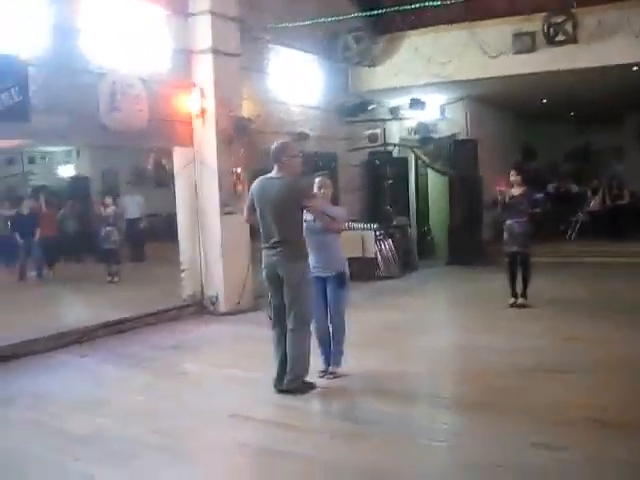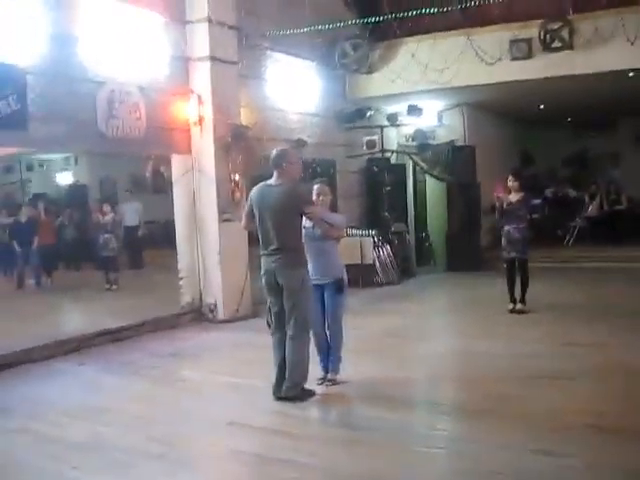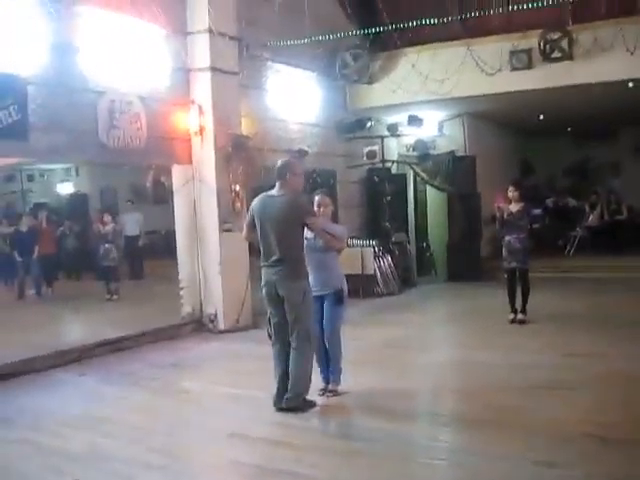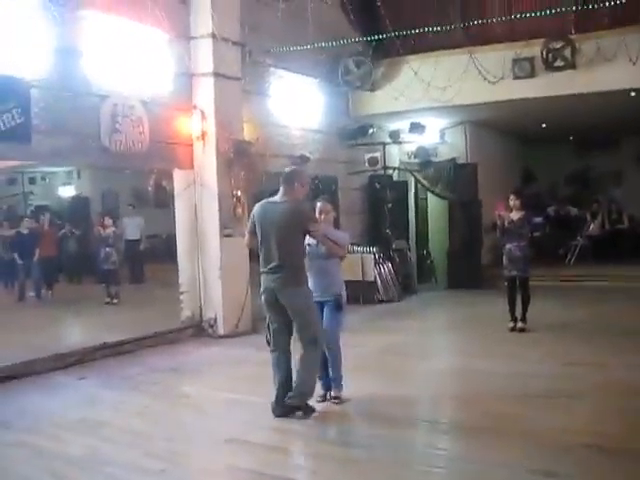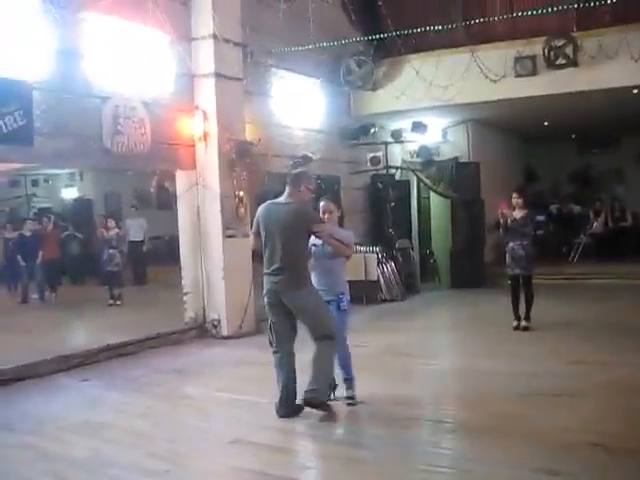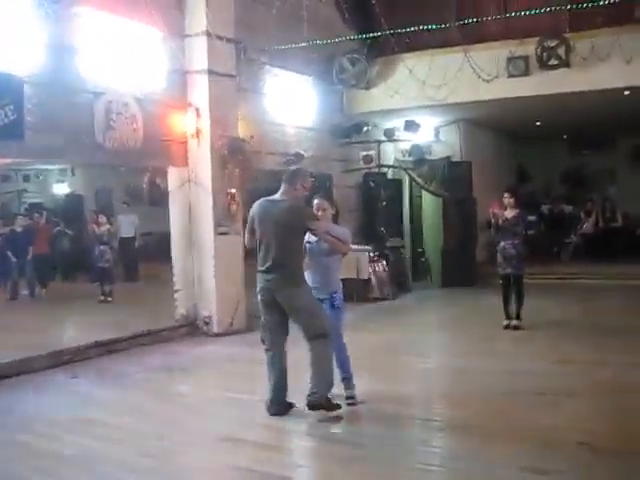
dt=0.1s
person 1, frame 1
left shoulder: (258, 185)
right shoulder: (294, 186)
left elbow: (248, 217)
left hip: (269, 259)
right hip: (293, 259)
left knee: (278, 321)
right knee: (298, 321)
left ankle: (282, 378)
right ankle: (294, 380)
person 1, frame 2
left shoulder: (257, 192)
right shoulder: (294, 192)
left elbow: (246, 224)
left hip: (268, 266)
right hip: (292, 266)
left knee: (278, 327)
right knee: (298, 328)
left ankle: (281, 385)
right ankle: (293, 388)
person 1, frame 3
left shoulder: (258, 203)
right shoulder: (297, 203)
left elbow: (247, 235)
right elbow: (319, 229)
left hip: (269, 277)
right hip: (294, 277)
left knee: (279, 338)
right knee: (302, 338)
left ankle: (282, 395)
right ankle: (295, 397)
person 1, frame 4
left shoulder: (259, 209)
right shoulder: (299, 210)
left elbow: (249, 242)
right elbow: (322, 236)
left hip: (268, 283)
right hip: (293, 284)
left knee: (278, 345)
right knee: (312, 341)
left ankle: (281, 402)
right ankle: (298, 398)
person 1, frame 5
left shoulder: (264, 210)
right shoulder: (303, 213)
left elbow: (254, 244)
right elbow: (328, 235)
left hip: (271, 286)
right hip: (297, 285)
left knee: (281, 346)
right knee: (326, 334)
left ankle: (285, 404)
right ankle: (315, 393)
person 1, frame 6
left shoulder: (258, 207)
right shoulder: (298, 210)
left elbow: (249, 242)
right elbow: (325, 231)
left hip: (265, 283)
right hip: (291, 284)
left knee: (273, 345)
right knee: (320, 335)
left ankle: (276, 401)
right ankle: (318, 395)
person 2, frame 1
left shoulder: (338, 211)
right shoulder: (305, 213)
left elbow: (336, 225)
left wrist: (317, 211)
left hip: (336, 271)
right hip: (314, 272)
left knee: (336, 318)
right knee: (319, 320)
left ankle: (335, 363)
right ankle: (326, 361)
person 2, frame 2
left shoulder: (337, 218)
right shoulder: (304, 220)
left elbow: (335, 233)
left wrist: (316, 219)
left hip: (334, 278)
right hip: (313, 279)
left knee: (333, 325)
right knee: (317, 327)
left ankle: (334, 370)
right ankle: (324, 368)
person 2, frame 3
left shoulder: (338, 229)
right shoulder: (306, 230)
left elbow: (338, 244)
left wrist: (318, 230)
left hip: (334, 289)
right hip: (313, 290)
left knee: (332, 335)
right knee: (317, 338)
left ankle: (334, 380)
right ankle: (325, 379)
person 2, frame 4
left shoulder: (341, 236)
right shoulder: (308, 237)
left elbow: (340, 252)
left hip: (333, 296)
right hip: (312, 296)
left knee: (331, 341)
left ankle: (336, 386)
right ankle: (324, 386)
person 2, frame 5
left shoulder: (345, 235)
right shoulder: (313, 236)
left elbow: (347, 251)
left wrist: (325, 237)
left hip: (337, 296)
left knee: (339, 340)
left ankle: (349, 386)
right ankle: (329, 385)
person 2, frame 6
left shoulder: (341, 232)
right shoulder: (308, 234)
left elbow: (344, 248)
left wrist: (322, 235)
left hip: (331, 294)
right hip: (310, 293)
left knee: (335, 339)
left ankle: (348, 385)
person 3, frame 1
left shoulder: (526, 192)
right shoulder: (507, 192)
left elbow: (526, 208)
right elbow: (502, 211)
left wrist: (511, 197)
right wrist: (501, 198)
left hip: (522, 228)
right hip: (509, 228)
left knee: (523, 261)
right knee: (510, 262)
left ankle: (523, 294)
right ankle: (513, 294)
person 3, frame 2
left shoulder: (524, 198)
right shoulder: (505, 198)
left elbow: (524, 214)
right elbow: (500, 217)
left wrist: (508, 203)
right wrist: (499, 204)
left hip: (520, 234)
right hip: (507, 234)
left knee: (522, 267)
right knee: (509, 267)
left ankle: (522, 300)
right ankle: (512, 300)
person 3, frame 3
left shoulder: (524, 208)
right shoulder: (505, 208)
left elbow: (524, 224)
right elbow: (500, 227)
left wrist: (509, 213)
right wrist: (499, 214)
left hip: (521, 244)
right hip: (507, 244)
left knee: (523, 277)
right knee: (510, 278)
left ankle: (523, 310)
right ankle: (512, 310)
person 3, frame 4
left shoulder: (525, 216)
right shoulder: (506, 217)
left elbow: (525, 232)
right elbow: (501, 236)
left wrist: (510, 221)
right wrist: (500, 222)
left hip: (522, 252)
right hip: (508, 252)
left knee: (523, 285)
right knee: (510, 286)
left ankle: (523, 318)
right ankle: (512, 318)
person 3, frame 5
left shoulder: (528, 215)
right shoulder: (509, 215)
left elbow: (528, 231)
right elbow: (504, 234)
left wrist: (513, 219)
right wrist: (503, 220)
left hip: (525, 250)
right hip: (511, 251)
left knee: (527, 284)
right knee: (513, 284)
left ankle: (527, 317)
right ankle: (516, 317)
person 3, frame 6
left shoulder: (520, 214)
right shoulder: (500, 214)
left elbow: (519, 230)
right elbow: (496, 233)
left wrist: (504, 219)
right wrist: (494, 220)
left hip: (516, 250)
right hip: (502, 250)
left knee: (517, 283)
right knee: (504, 284)
left ankle: (517, 316)
right ankle: (507, 316)
